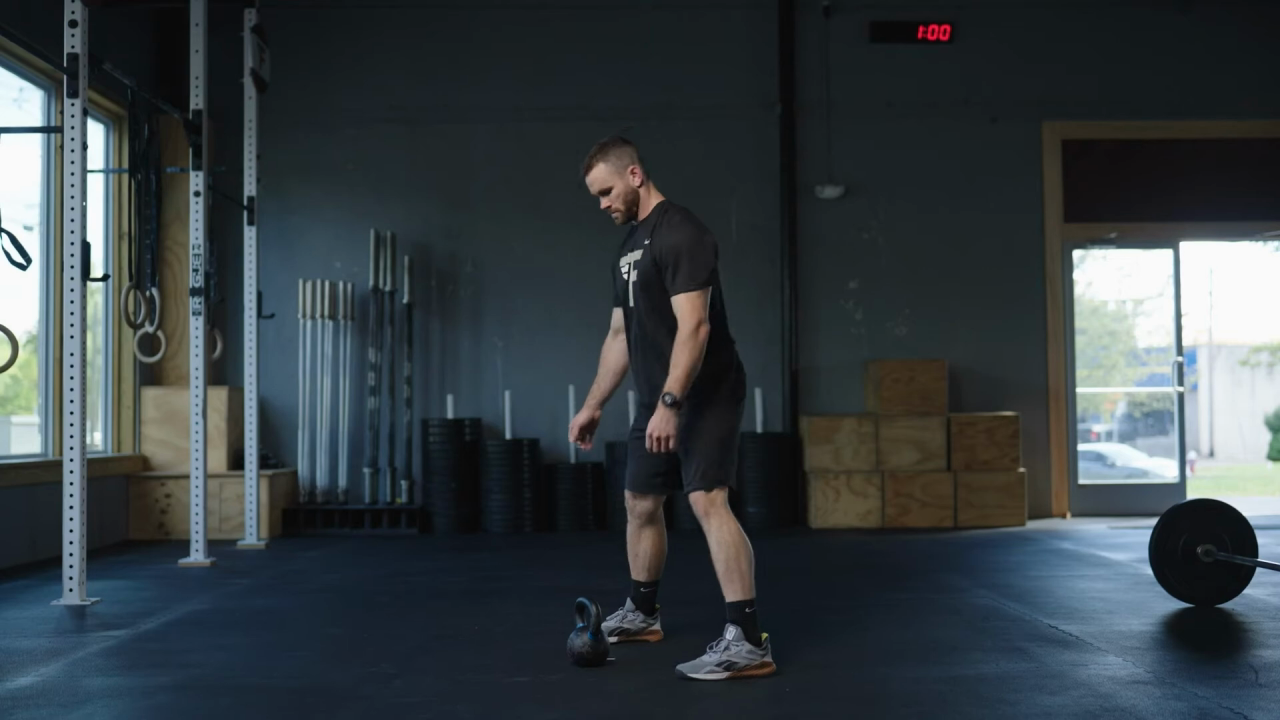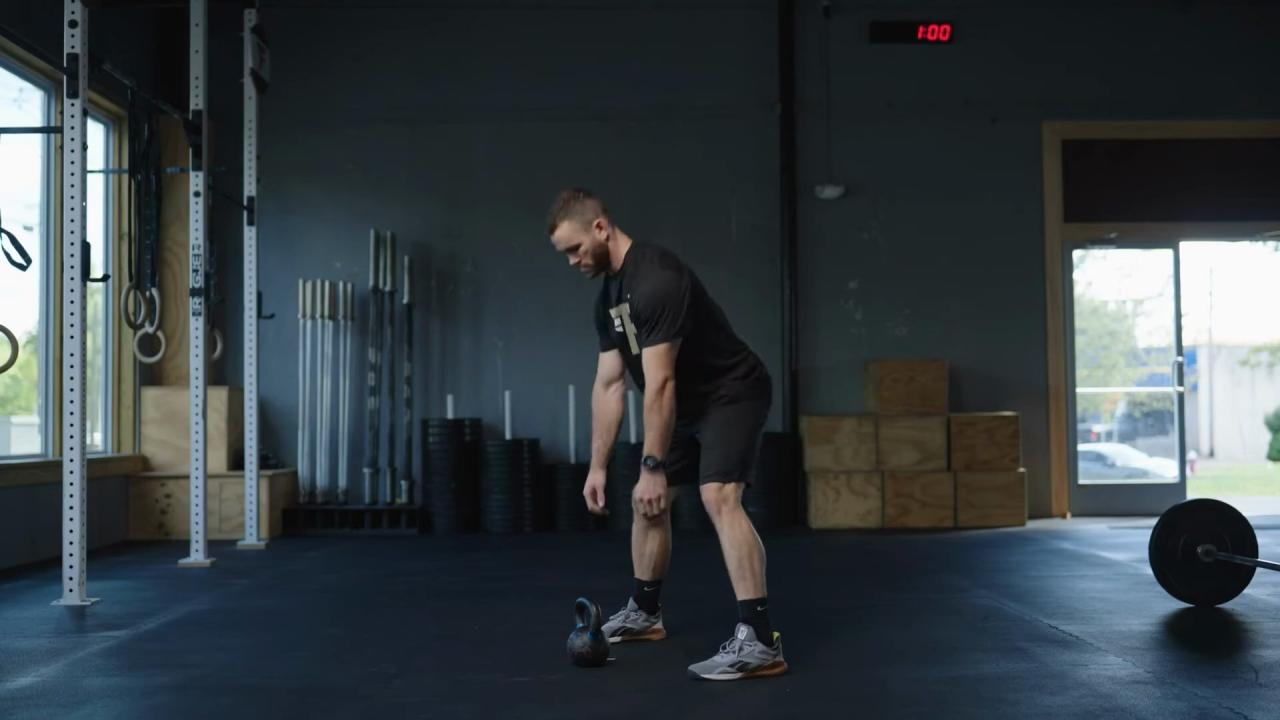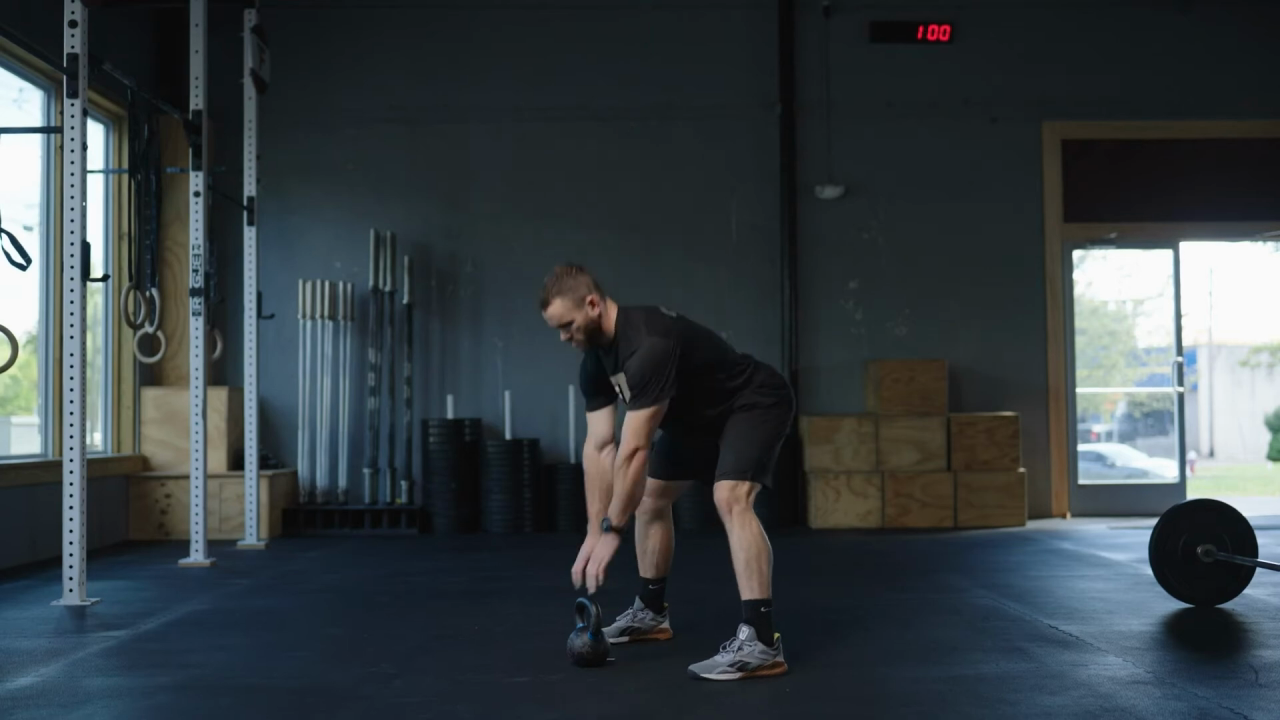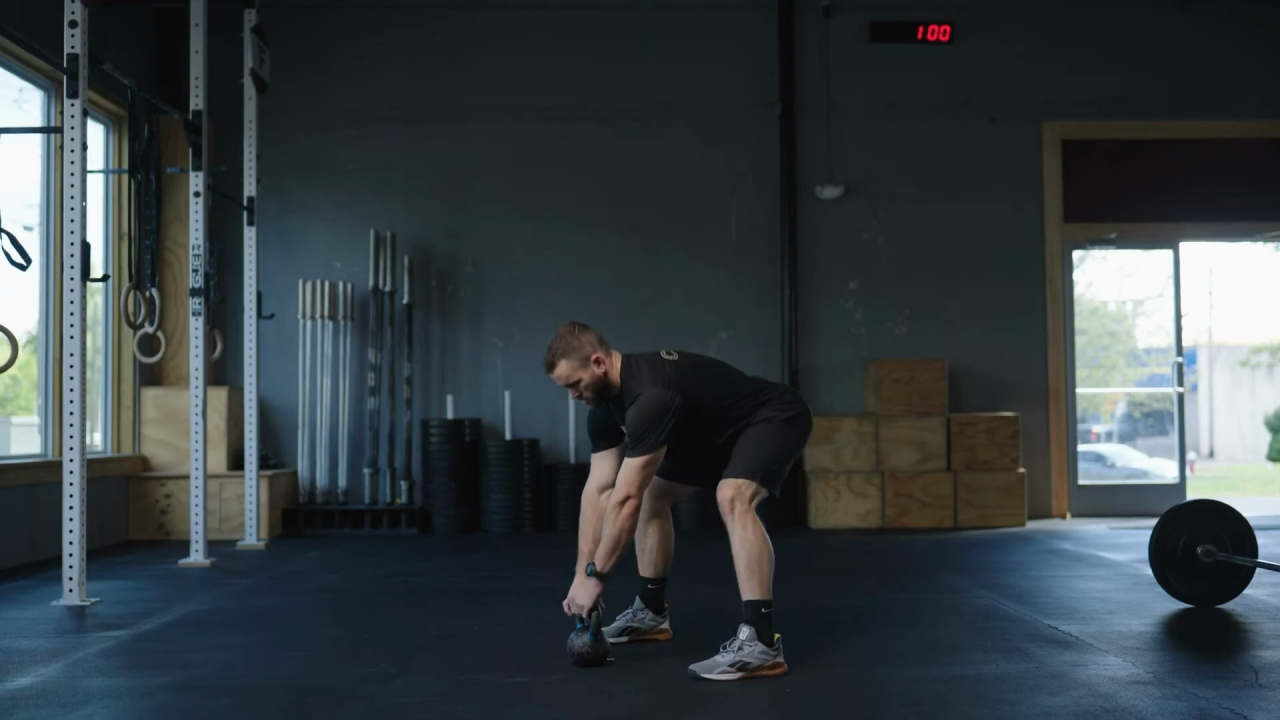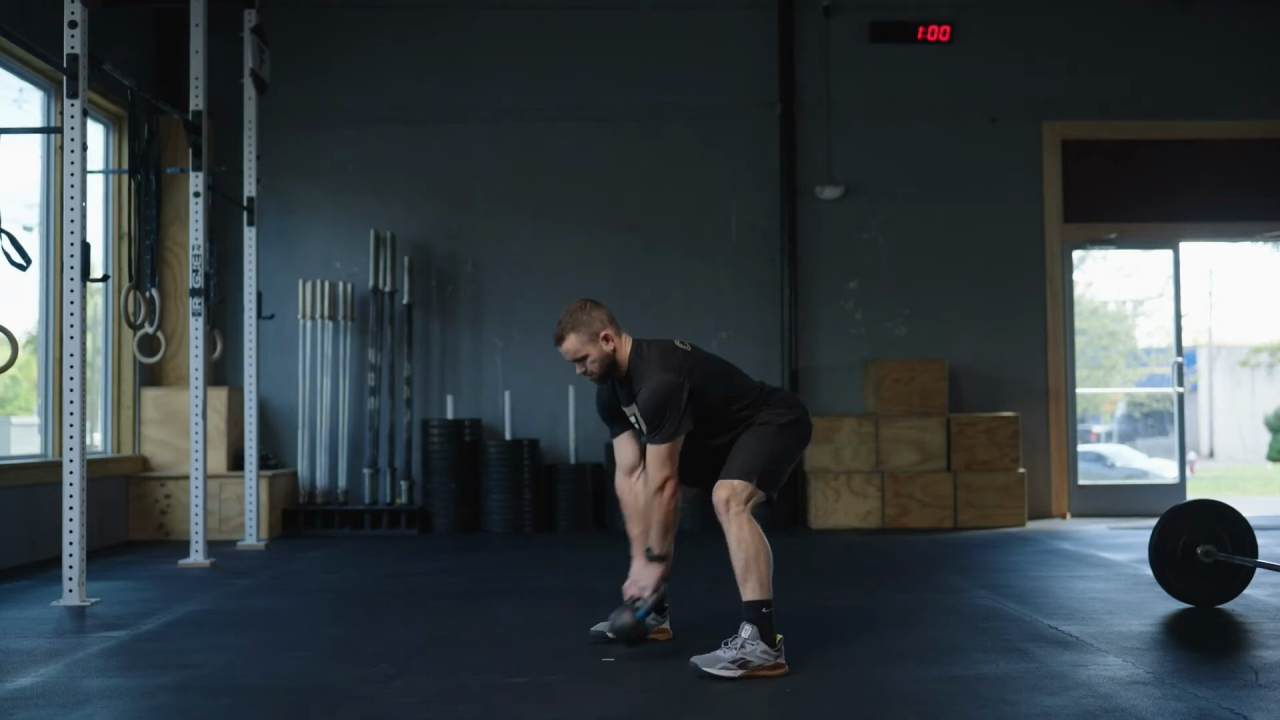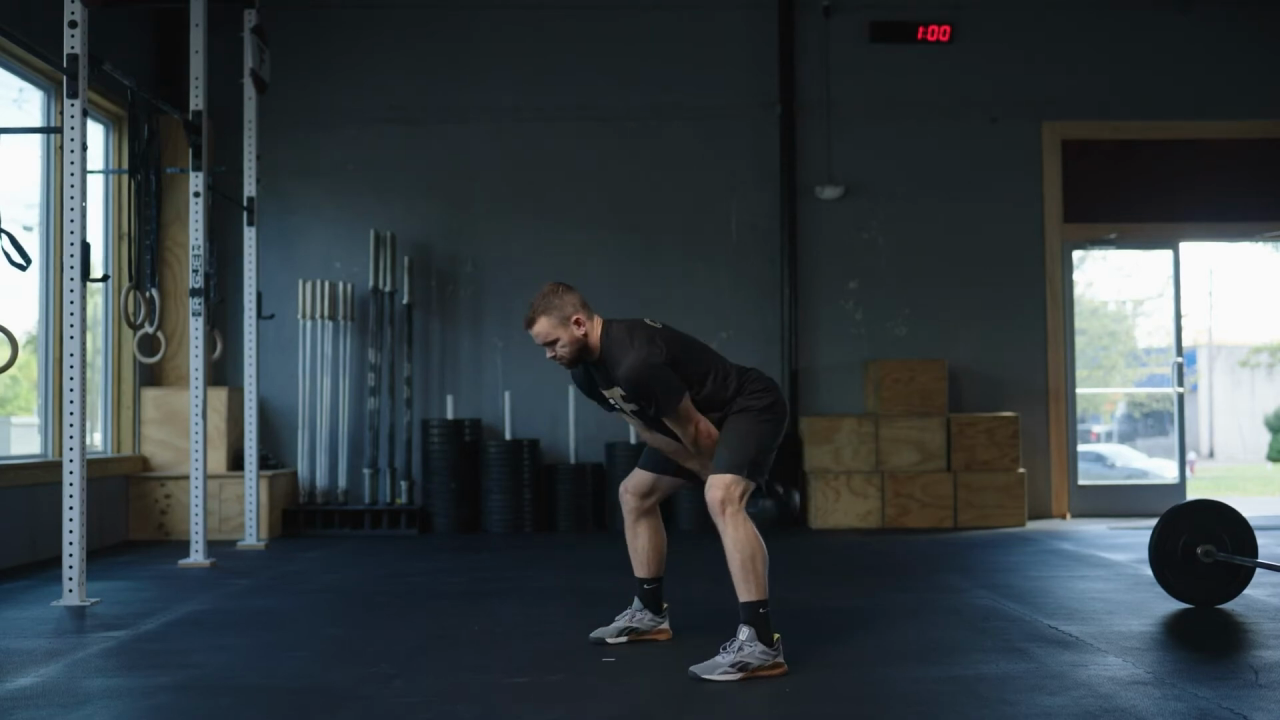
dt=0.4s
person 1, frame 1
left shoulder: (680, 234)
right shoulder: (629, 248)
left elbow: (693, 327)
right elbow: (619, 336)
left wrist: (670, 405)
right wrist: (592, 405)
left hip: (704, 396)
right hip: (658, 397)
left knee: (707, 503)
right knee: (639, 503)
left ankle: (748, 641)
right ankle: (642, 612)
person 1, frame 2
left shoulder: (657, 279)
right shoulder: (607, 296)
left elbow: (658, 383)
right elbow: (608, 385)
left wrist: (653, 467)
right wrist: (597, 466)
left hip: (732, 394)
right hip: (687, 404)
left knee: (719, 498)
right knee: (649, 505)
left ankle: (759, 640)
right ankle: (645, 611)
person 1, frame 3
left shoulder: (650, 345)
right shoulder: (596, 359)
left elbow: (634, 451)
right elbow: (599, 447)
left wrist: (609, 531)
right wrist: (592, 533)
left hip: (757, 402)
right hip: (701, 414)
left knee: (730, 498)
right knee: (650, 495)
left ankle: (760, 642)
right ankle: (651, 611)
person 1, frame 4
left shoulder: (652, 395)
right shoulder: (604, 406)
left elbow: (625, 500)
right elbow: (599, 491)
left wrist: (594, 576)
right wrist: (581, 572)
left hip: (776, 417)
left knee: (732, 498)
right knee: (651, 496)
left ankle: (761, 643)
right ankle: (651, 611)
person 1, frame 5
left shoulder: (660, 381)
right shoulder: (610, 391)
left elbow: (665, 481)
right elbow: (628, 475)
left wrist: (655, 561)
right wrist: (640, 557)
left hip: (774, 421)
left knee: (728, 499)
right knee: (642, 493)
left ankle: (762, 642)
right ankle: (653, 614)
person 1, frame 6
left shoulder: (637, 361)
right shoulder: (585, 371)
left elbow: (695, 430)
right elbow: (651, 430)
left wrist: (723, 482)
right wrist: (713, 477)
left hip: (750, 406)
left knee: (720, 502)
right knee: (634, 494)
left ankle: (760, 644)
right ankle: (649, 613)
